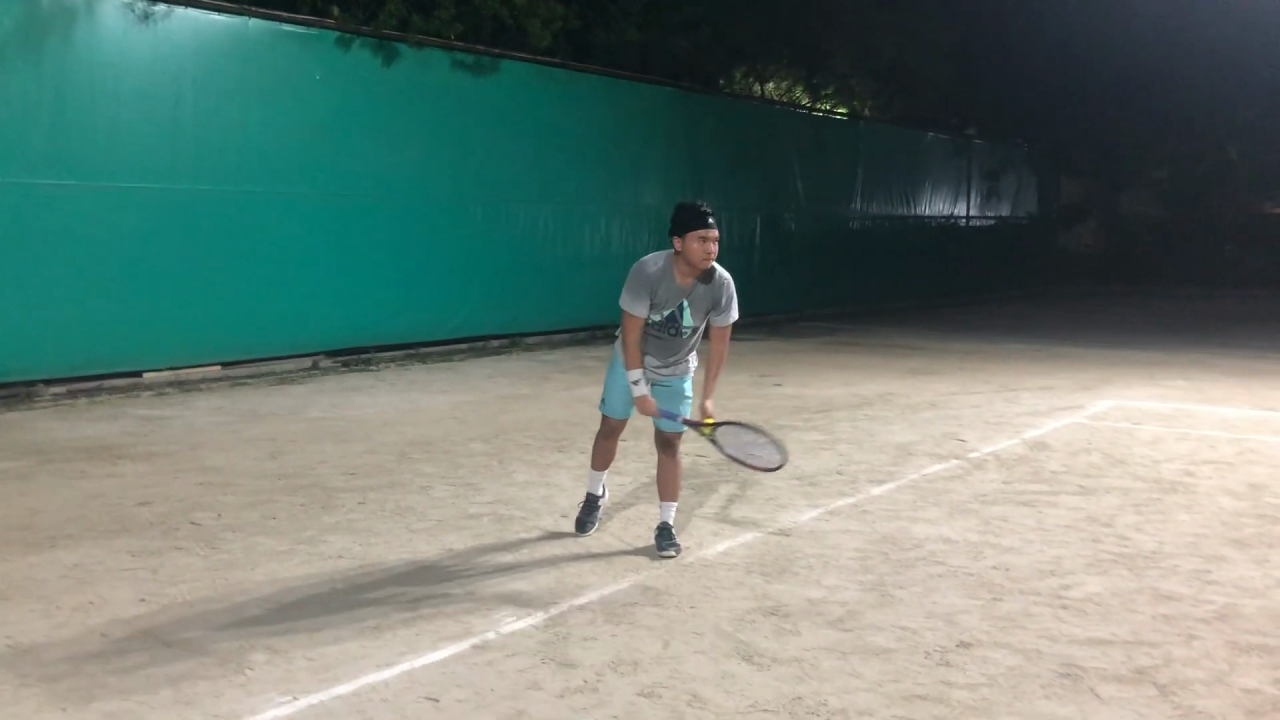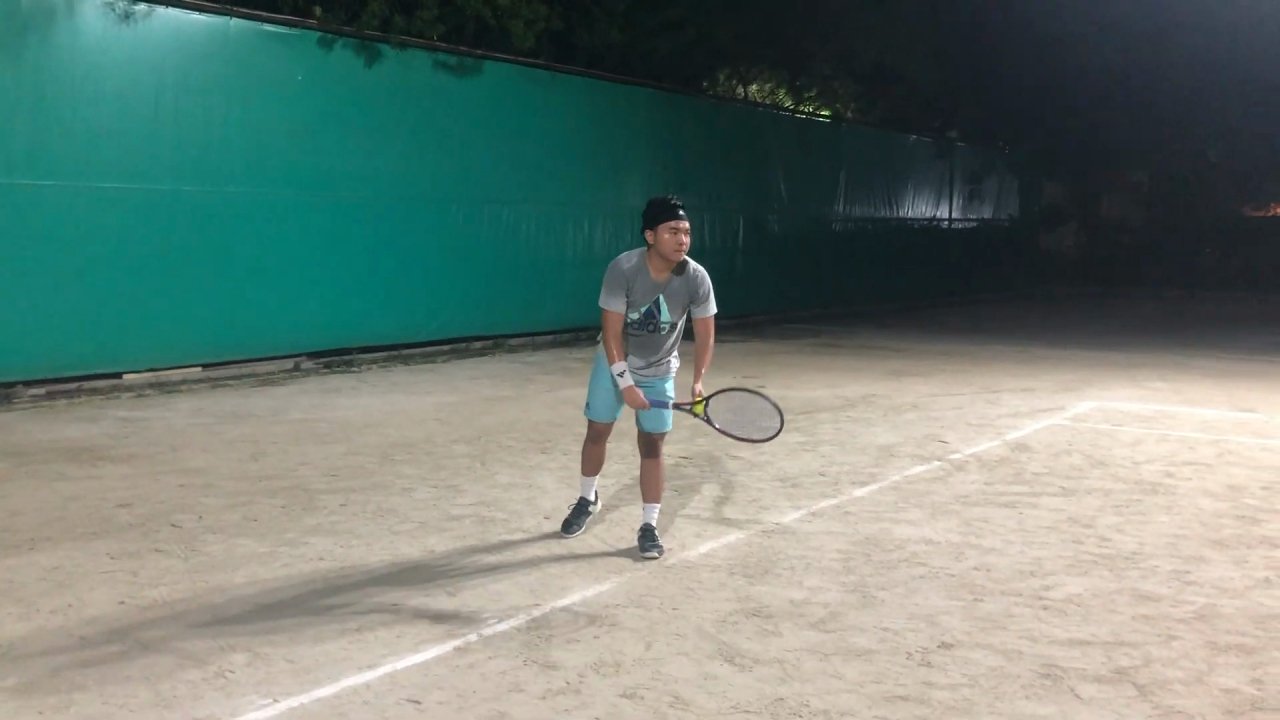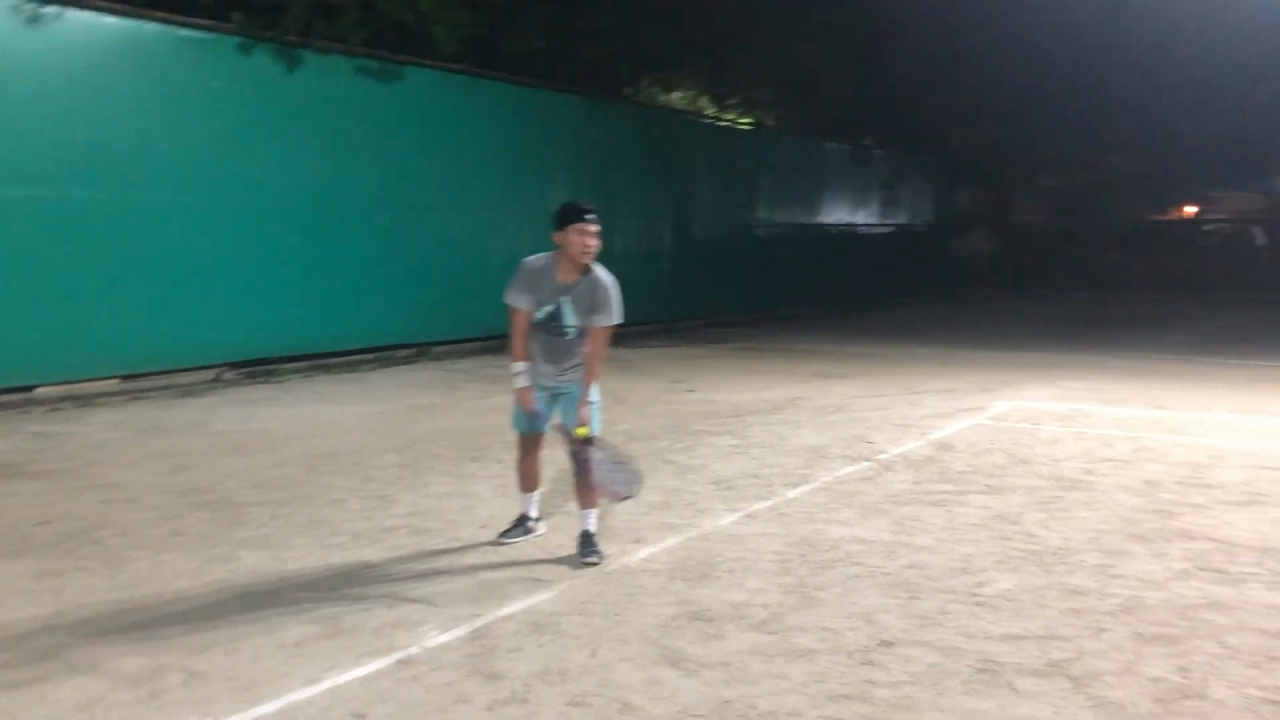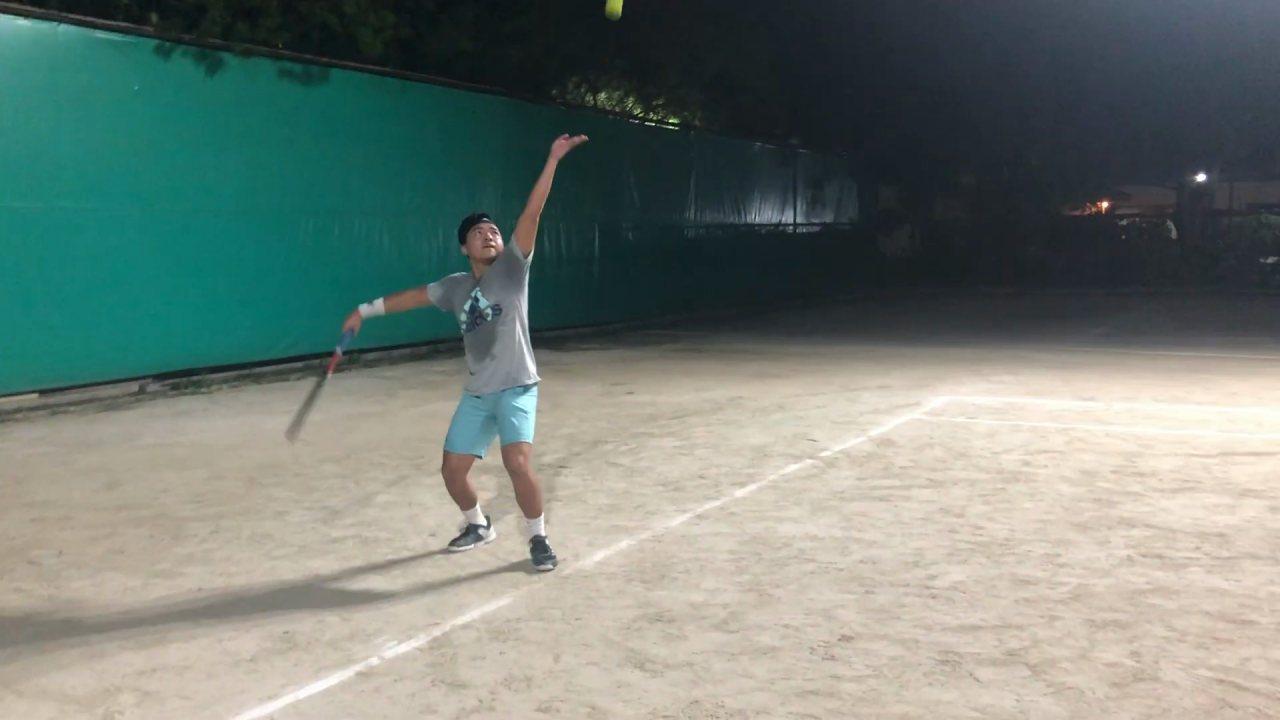
dt=0.5s
person 1, frame 1
left shoulder: (721, 285)
right shoulder: (646, 271)
left elbow: (719, 342)
right elbow: (631, 335)
left wrist: (707, 395)
right wrist: (639, 389)
left hip: (677, 371)
right hip: (631, 361)
left knee: (669, 445)
right knee: (610, 428)
left ankle: (666, 525)
right ankle: (595, 494)
person 1, frame 2
left shoulder: (697, 279)
right shoulder: (622, 269)
left elbow: (705, 334)
right elbow: (612, 333)
left wrist: (699, 380)
right wrist: (626, 384)
left hip: (659, 372)
right hip: (614, 365)
left knee: (652, 446)
right knee: (596, 433)
left ankle: (649, 527)
right ankle: (587, 500)
person 1, frame 3
left shoulder: (602, 285)
right shoulder: (531, 270)
left elbow: (596, 347)
right elbow: (519, 331)
left wrist: (585, 402)
right wrist: (521, 382)
left hip: (578, 379)
right hip: (536, 376)
left knee: (581, 451)
right knee: (528, 444)
left ankle: (588, 532)
right ankle: (530, 517)
person 1, frame 4
left shoulder: (511, 268)
right shoulder: (455, 286)
left elbow: (531, 214)
right elbow: (416, 296)
left wrist: (553, 160)
right wrist: (368, 310)
left hip: (517, 391)
right hip: (478, 395)
left knee: (517, 462)
right knee: (453, 469)
left ankle: (538, 537)
right ankle: (478, 525)
